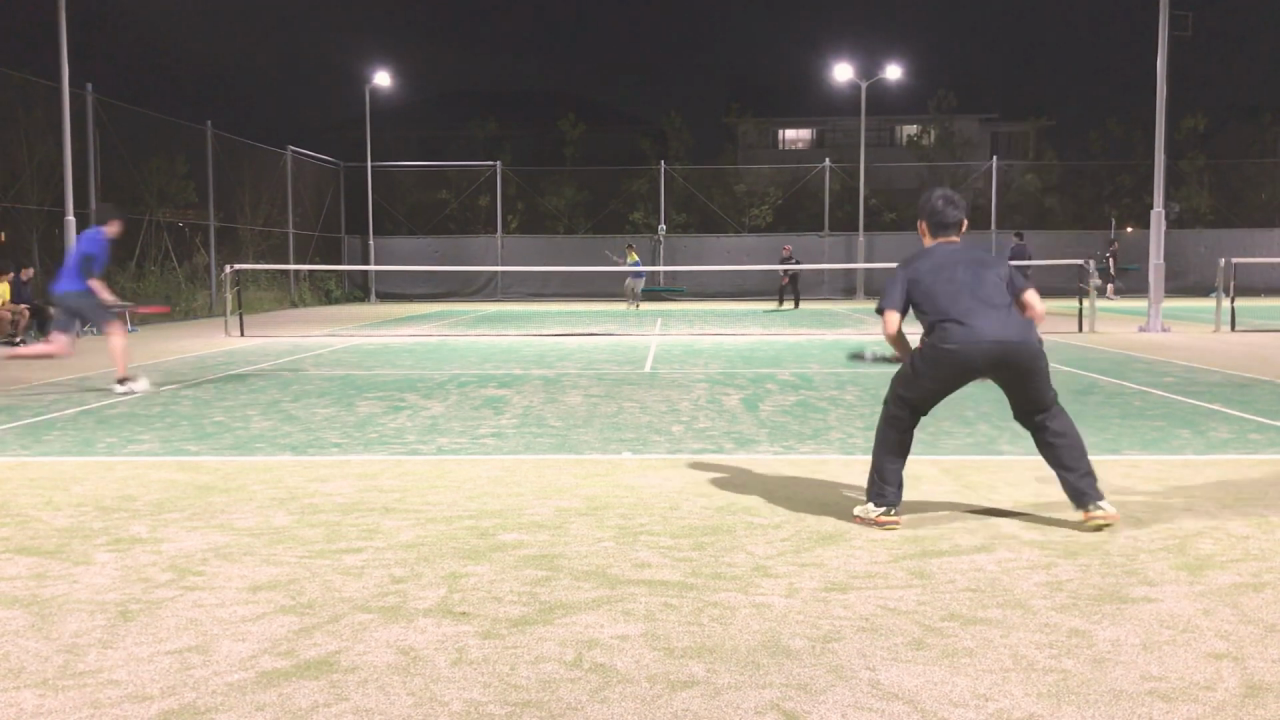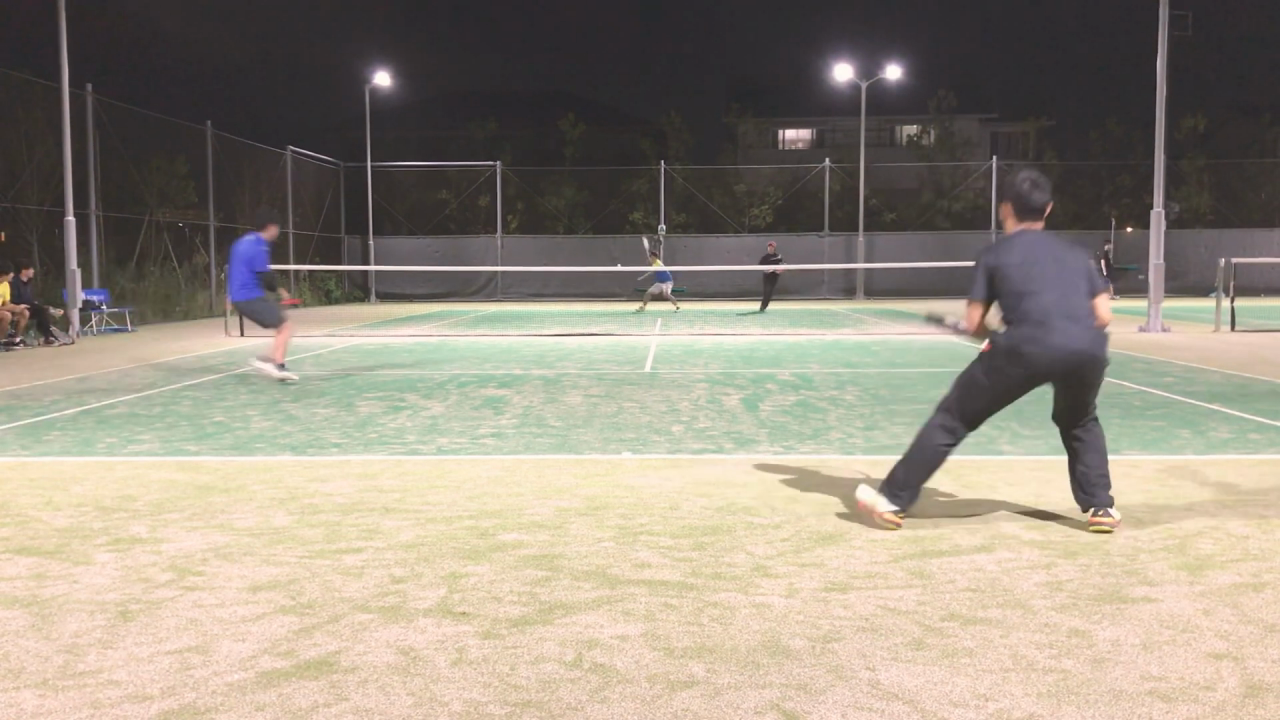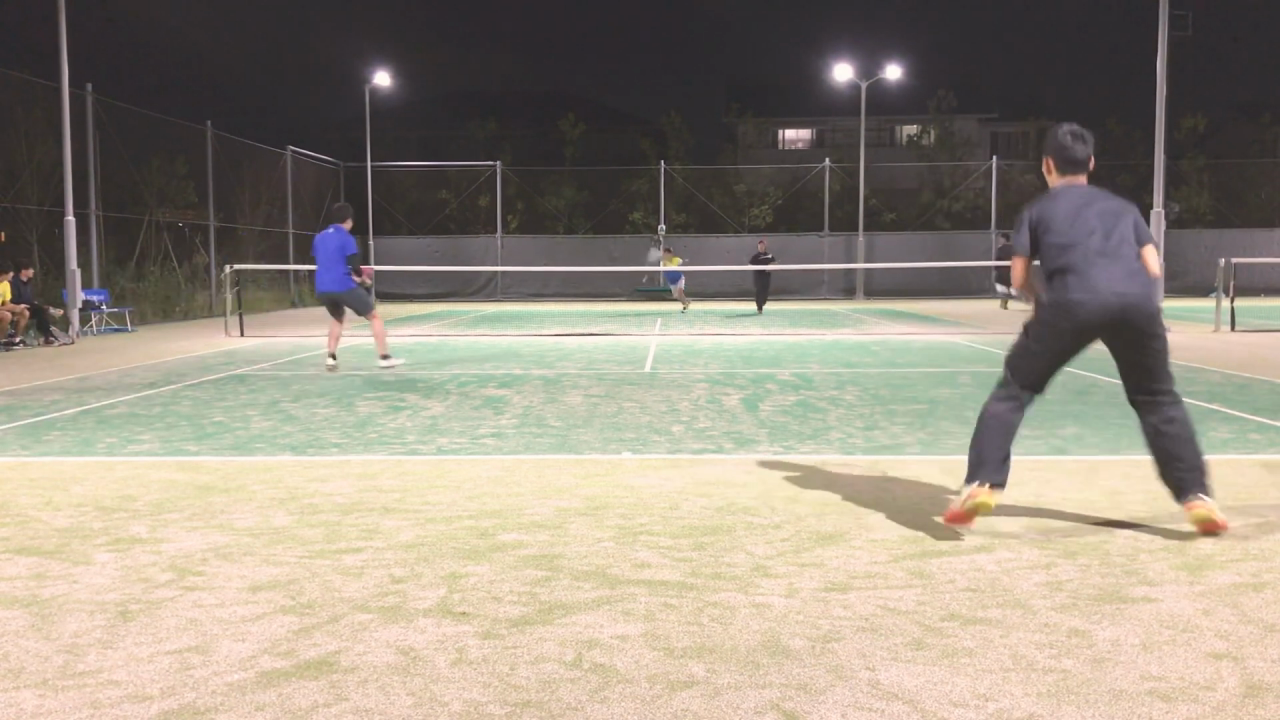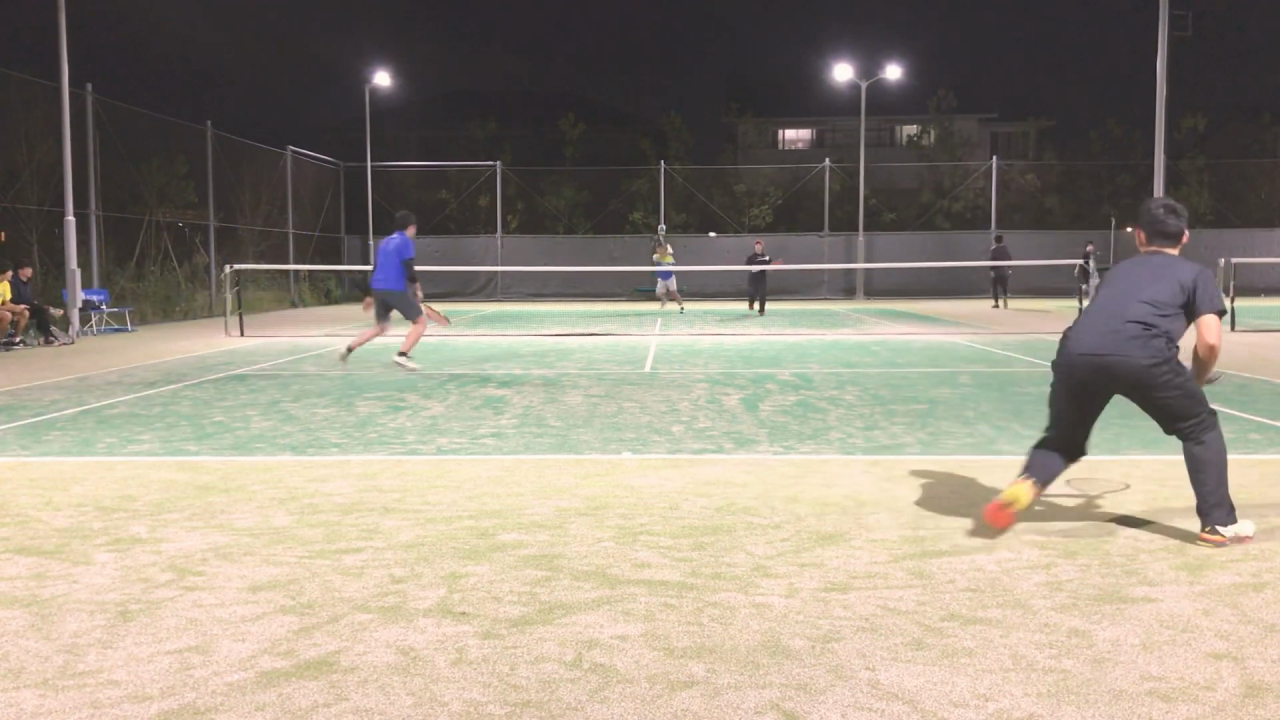
dt=0.4s
person 1, frame 1
left shoulder: (911, 268)
right shoulder: (992, 261)
left elbow: (891, 329)
right elbow: (1036, 308)
left wrist: (913, 357)
left hip: (955, 345)
right hip: (1017, 342)
left knee: (900, 408)
right knee: (1047, 418)
left ankle: (882, 504)
right ankle: (1093, 502)
person 1, frame 2
left shoulder: (995, 255)
right shoulder: (1078, 253)
left elbow: (973, 325)
right elbow: (1104, 316)
left wrist: (1000, 344)
left hip: (1028, 347)
right hip: (1089, 350)
left knee: (955, 415)
right knee: (1079, 422)
left ankle: (894, 499)
right ankle: (1100, 507)
person 1, frame 3
left shoulder: (1038, 210)
right shoulder: (1123, 207)
left elbow: (1018, 278)
right elbow: (1153, 269)
left wrist: (1043, 295)
left hip: (1073, 301)
right hip: (1135, 301)
left knee: (1014, 390)
right knee: (1159, 401)
left ankle: (982, 484)
right ankle: (1196, 496)
person 1, frame 4
left shoulder: (1120, 270)
right shoulder: (1197, 275)
right elbow: (1210, 340)
right wrist: (1200, 372)
left hip: (1076, 353)
right hip: (1138, 356)
left knee: (1060, 441)
right knee: (1200, 427)
left ankle: (1027, 483)
right ankle: (1219, 524)
